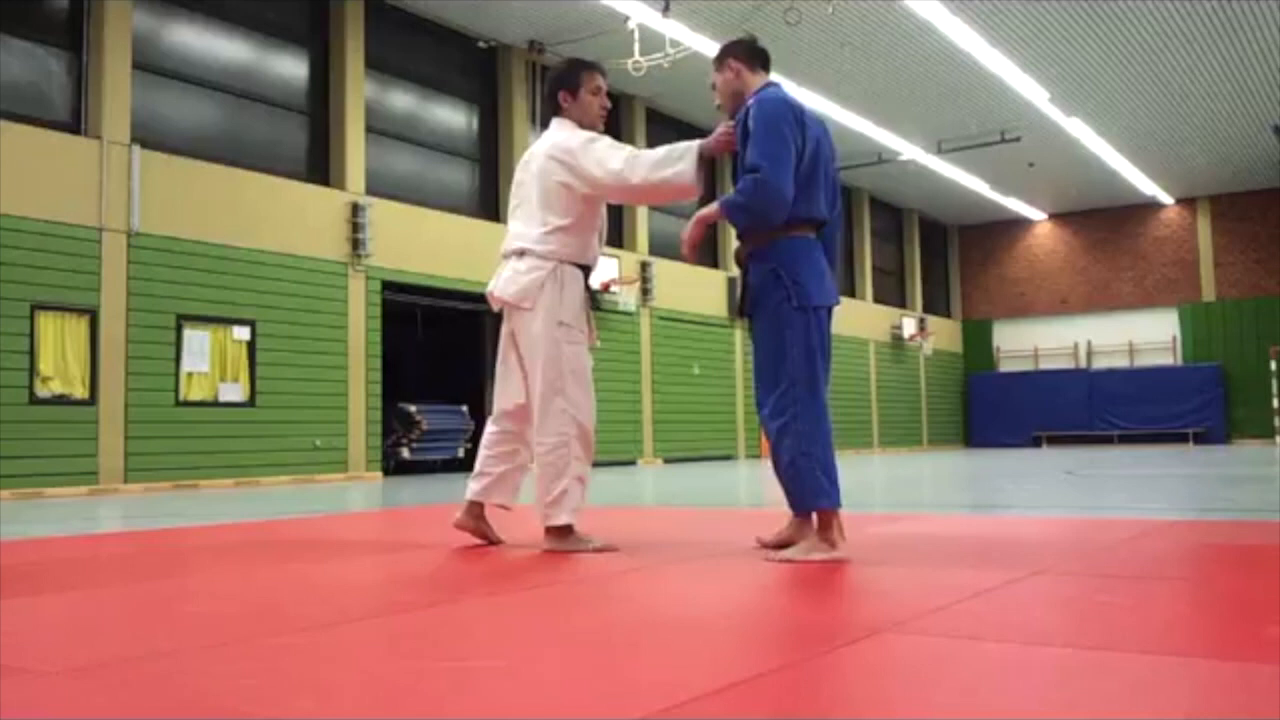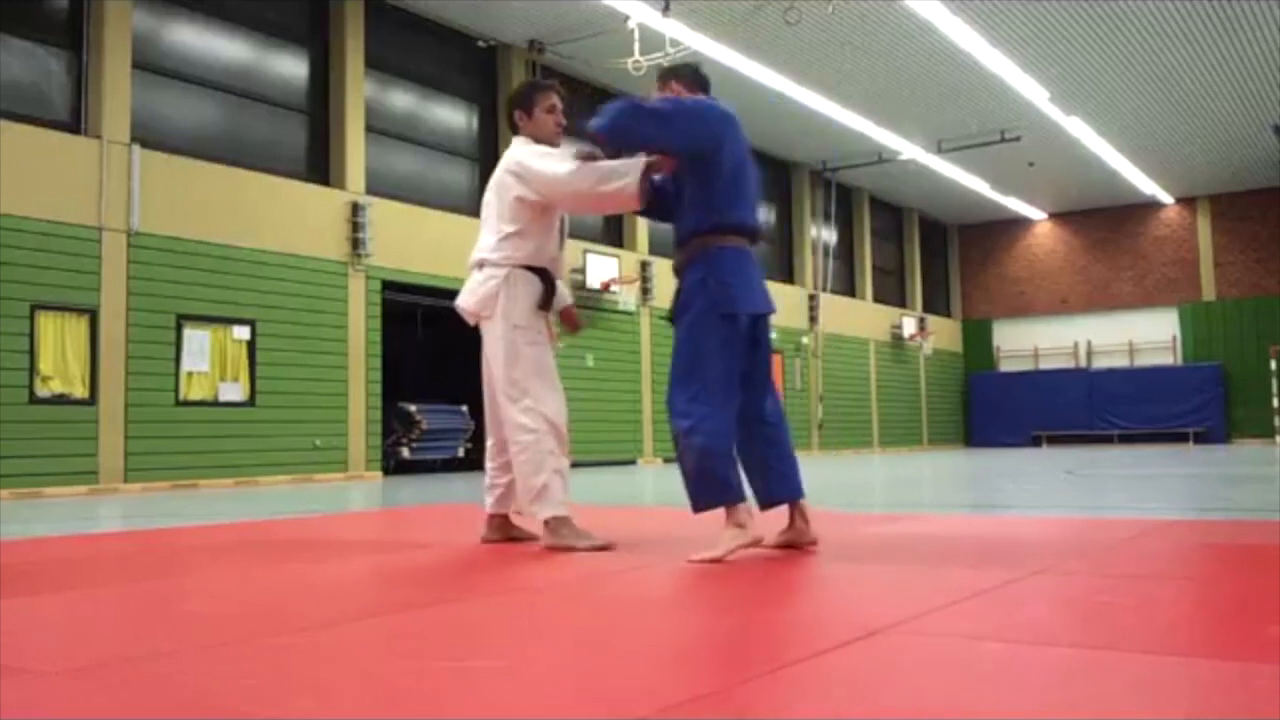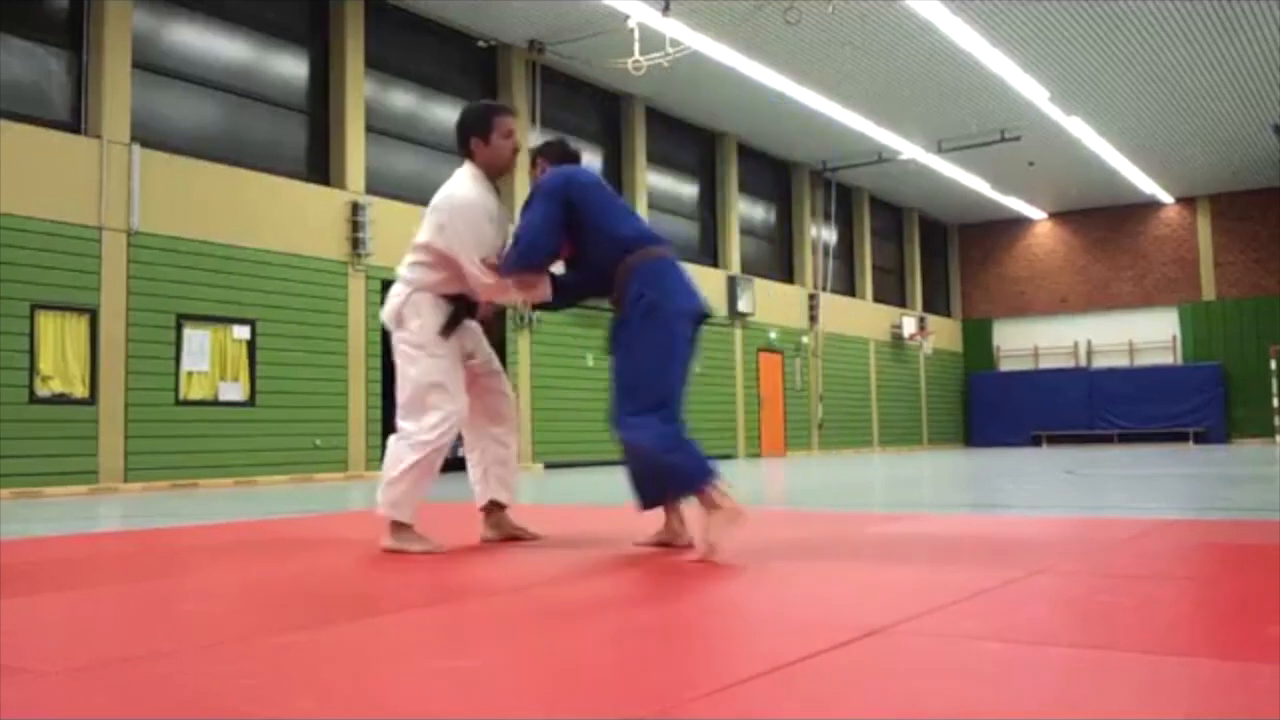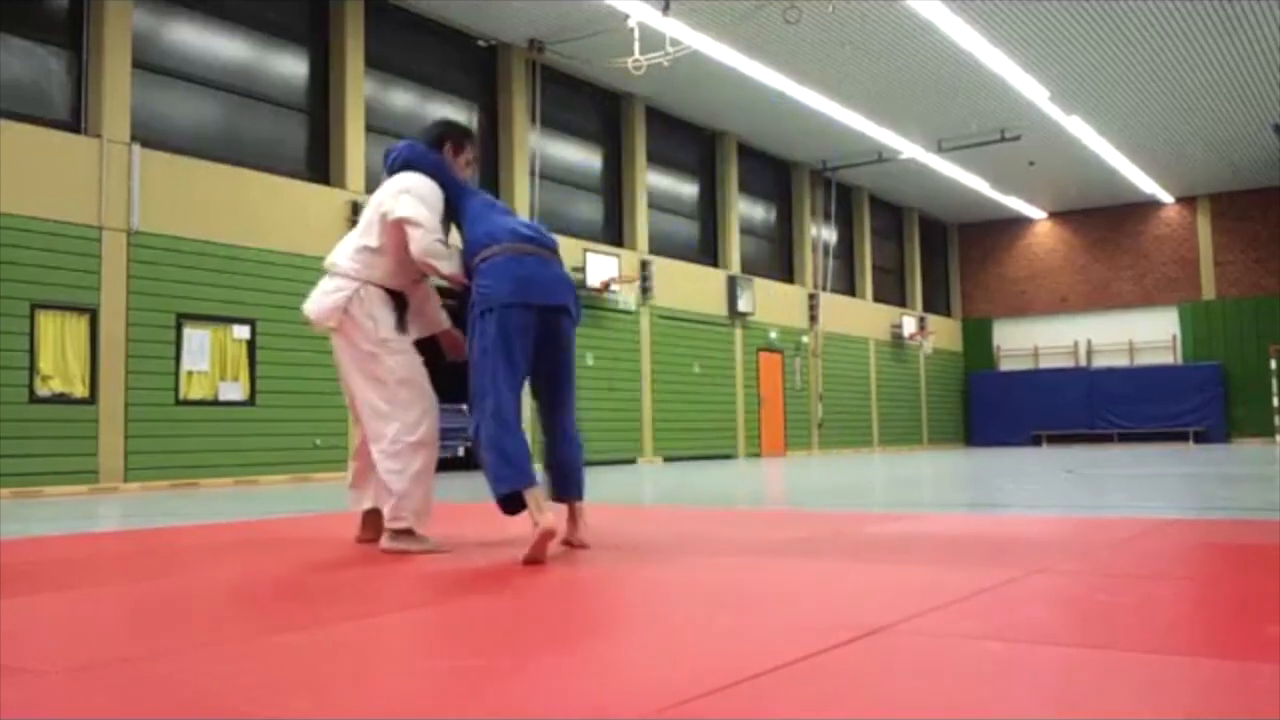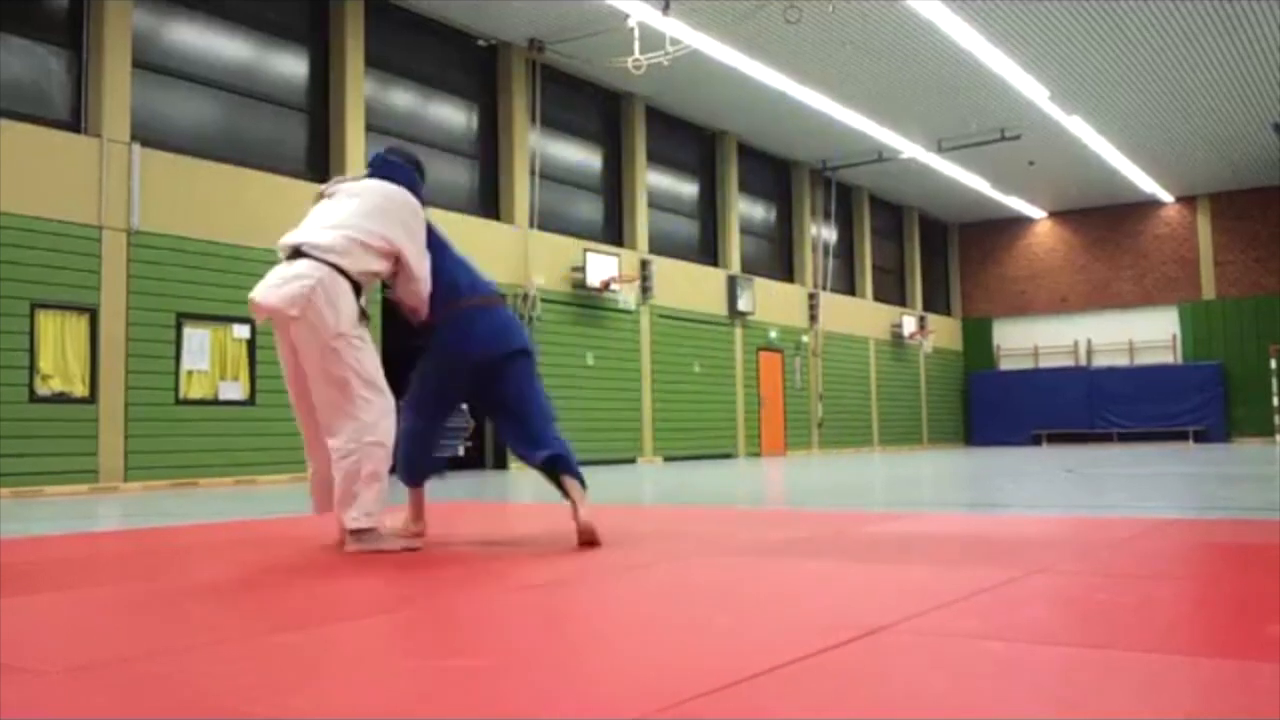
dt=0.5s
person 1, frame 1
left shoulder: (544, 152)
right shoulder: (574, 145)
right elbow: (637, 176)
right wrist: (705, 149)
left hip: (529, 281)
right hip: (550, 284)
left knee: (518, 406)
right knee: (565, 407)
left ankle: (475, 507)
right ankle: (560, 526)
person 1, frame 2
left shoulder: (528, 170)
right shoulder: (526, 161)
right elbow: (583, 184)
left wrist: (561, 301)
right wrist: (650, 167)
left hip: (513, 294)
right hip: (511, 295)
left knee: (510, 411)
right knee: (537, 406)
left ankle: (498, 516)
right ankle: (556, 520)
person 1, frame 3
left shoulder: (486, 190)
right shoulder: (464, 200)
right elbow: (492, 282)
right wrist: (542, 286)
left hip: (455, 316)
right hip: (424, 312)
left knee: (495, 406)
right knee: (437, 414)
left ankle: (496, 515)
right ankle: (399, 524)
person 1, frame 4
left shoulder: (410, 189)
right shoulder: (421, 186)
left elbow: (414, 274)
right elbow: (425, 250)
left wrist: (443, 327)
right wrist: (466, 271)
left hip: (361, 303)
right hip: (361, 304)
left knee: (383, 418)
right knee: (409, 415)
left ankle: (372, 517)
right ankle: (401, 526)
person 1, frame 5
left shoulder: (333, 198)
right shoulder: (404, 202)
right elbow: (416, 289)
right wrist: (419, 311)
left hip: (288, 285)
right hip: (321, 289)
left knee: (319, 417)
right knee: (366, 410)
left ankle: (340, 517)
right ankle: (362, 527)
person 2, frame 1
left shoulder: (767, 109)
right shoulder: (806, 120)
left elbow: (767, 195)
right elbow: (830, 211)
left wrist: (710, 213)
left hip: (783, 268)
right hip: (806, 266)
left knee: (789, 400)
right knee: (795, 398)
left ankle: (827, 532)
right ankle: (804, 520)
person 2, frame 2
left shoulder: (705, 118)
right shoulder: (708, 134)
left elbow: (631, 118)
right elbow: (669, 201)
left wrist: (605, 133)
left hip: (714, 277)
right hip: (738, 277)
left knee: (695, 402)
right knee: (755, 404)
left ankle: (738, 519)
right ankle: (798, 520)
person 2, frame 3
left shoulder: (557, 181)
left elbow: (529, 246)
right elbow: (578, 286)
left wrist: (507, 268)
left hip: (650, 296)
right hip: (672, 295)
left knee: (636, 415)
right knee: (654, 411)
left ankle: (718, 501)
right ankle: (677, 522)
person 2, frame 4
left shoulder: (469, 198)
right shoulder: (519, 223)
left elbow: (409, 155)
left hip: (503, 285)
right hip: (555, 286)
left knee: (497, 410)
right knee: (558, 411)
left ankle: (540, 514)
right ankle: (577, 519)
person 2, frame 5
left shoulder: (420, 235)
right shoulder: (430, 240)
left hip: (460, 334)
right hip: (504, 331)
left knee: (418, 421)
right knee: (534, 430)
left ankle: (416, 515)
right ankle: (580, 505)
